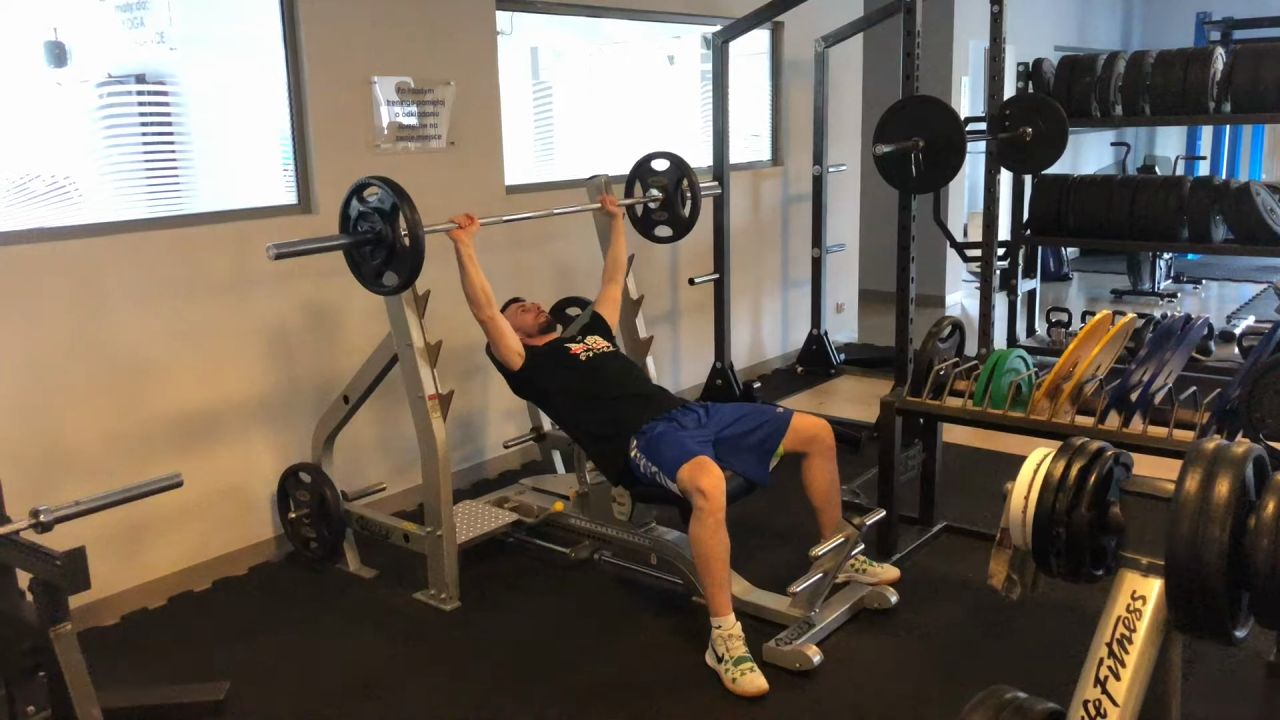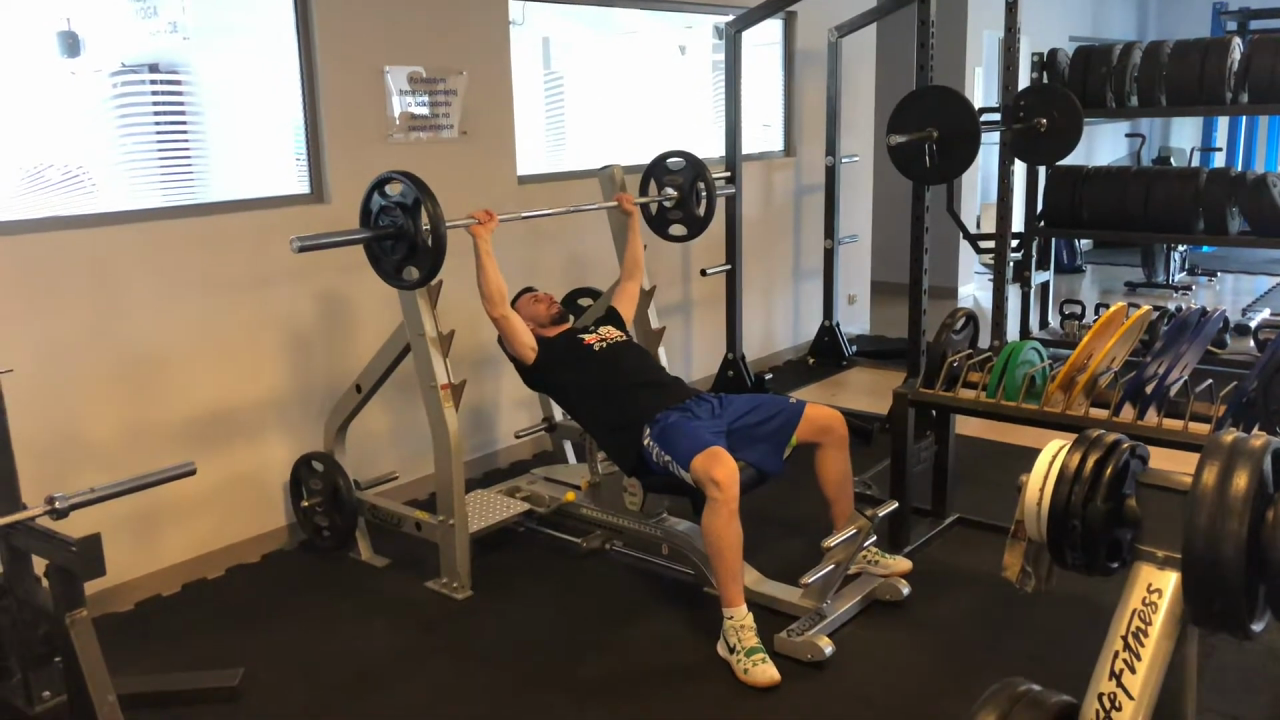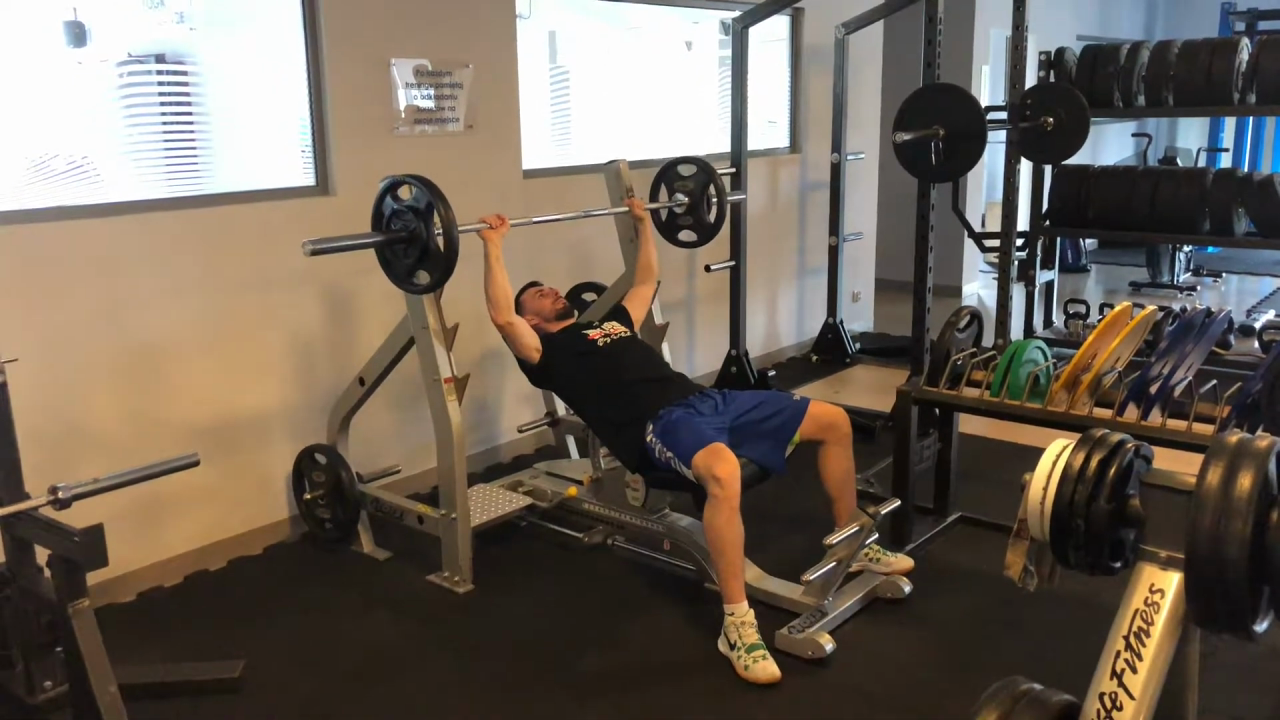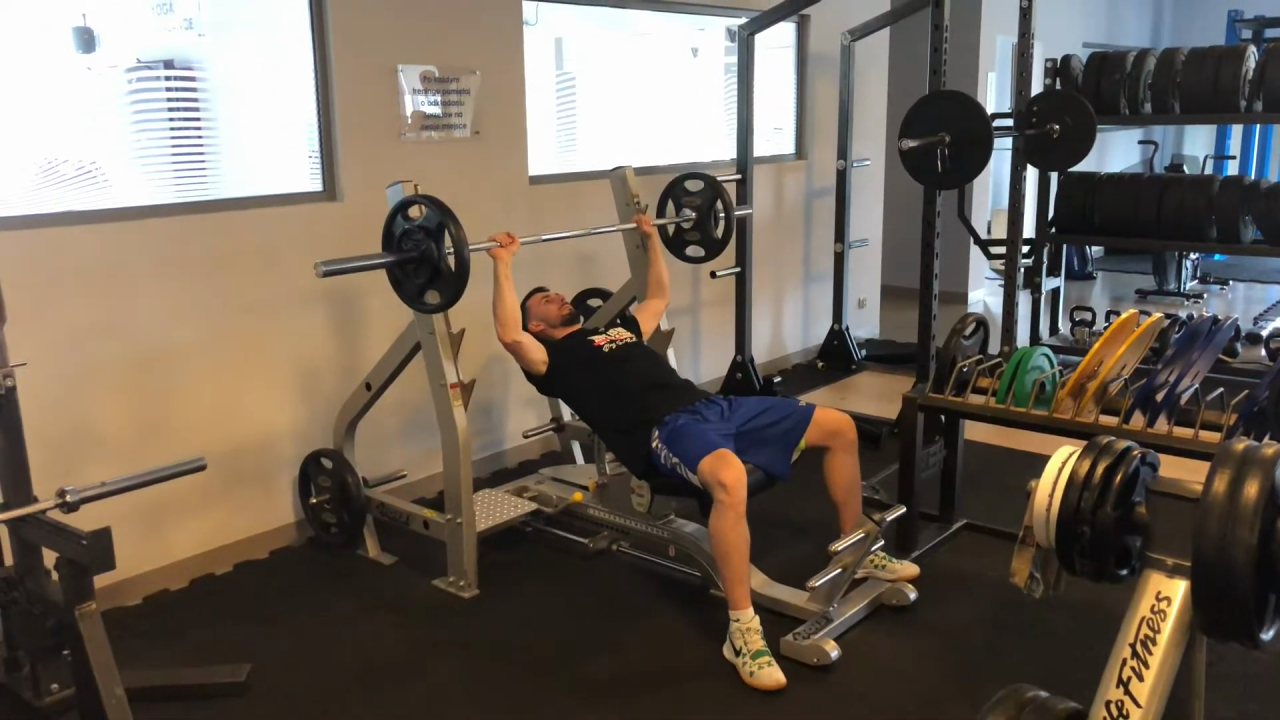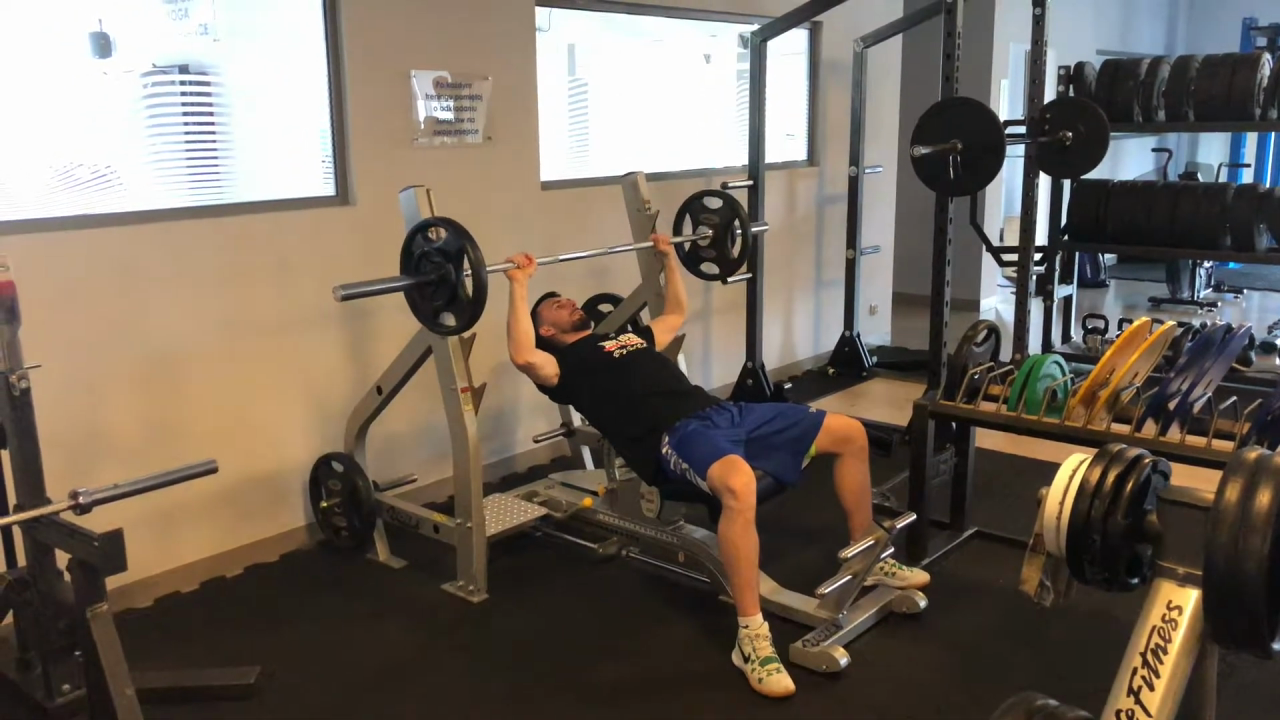
dt=1s
person 1, frame 1
left shoulder: (590, 334)
right shoulder: (529, 363)
left elbow: (613, 281)
right elbow: (485, 313)
left wrist: (617, 221)
right wrist: (465, 246)
left hip: (689, 413)
right hip: (643, 438)
left knee: (818, 433)
right knee: (709, 486)
right ankle: (724, 637)
person 1, frame 2
left shoulder: (605, 325)
right shoulder: (542, 354)
left elbow: (632, 277)
right elbow: (497, 310)
left wrist: (633, 219)
right wrist: (483, 241)
left hip: (701, 403)
right hip: (656, 427)
left knee: (831, 424)
right knee: (722, 477)
right ankle: (736, 629)
person 1, frame 3
left shoulder: (611, 321)
right shoulder: (546, 350)
left elbow: (646, 281)
right elbow: (502, 316)
left wrist: (643, 223)
right wrist: (493, 246)
left hip: (706, 399)
right hip: (659, 424)
left knee: (835, 422)
right knee: (724, 474)
right ankle: (737, 626)
person 1, frame 4
left shoulder: (617, 329)
right shoulder: (553, 357)
left elbow: (658, 298)
right elbow: (509, 335)
left wrist: (651, 240)
right wrist: (503, 264)
left hip: (711, 406)
right hip: (665, 430)
left knee: (840, 428)
right knee: (729, 480)
right ankle: (742, 632)
person 1, frame 5
left shoulder: (628, 336)
right shoulder: (565, 362)
left elbow: (676, 314)
right elbow: (523, 356)
left wrist: (668, 256)
right wrist: (519, 285)
left hip: (721, 412)
right hip: (675, 435)
left knee: (850, 434)
right knee: (738, 485)
right ankle: (751, 639)
